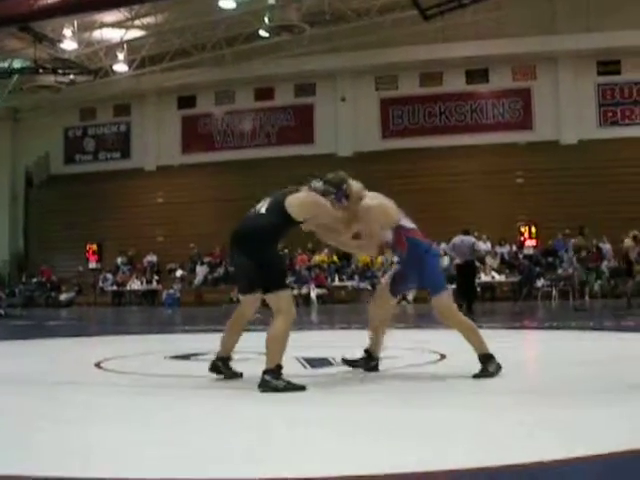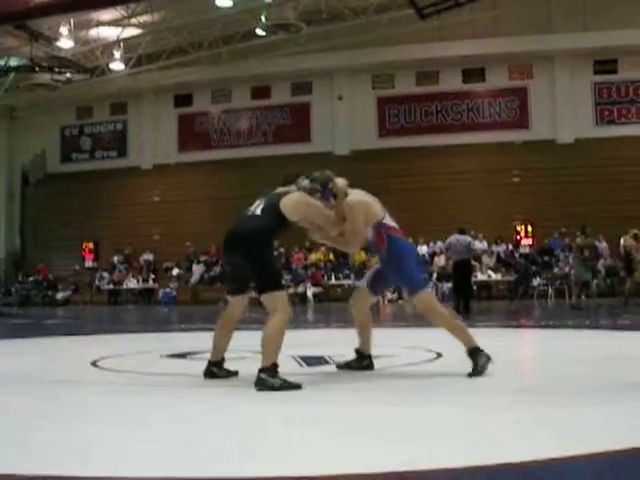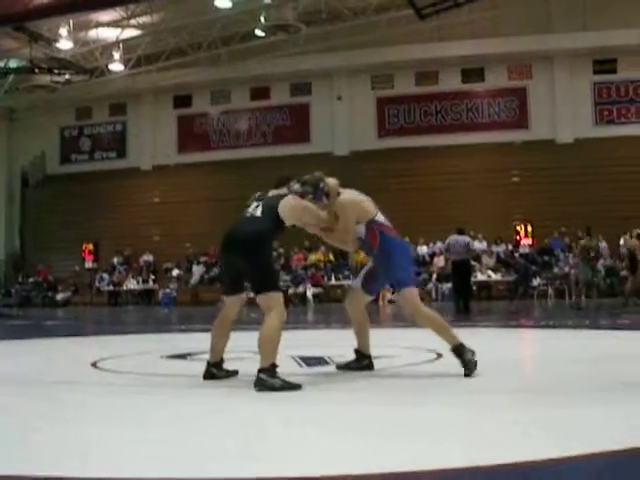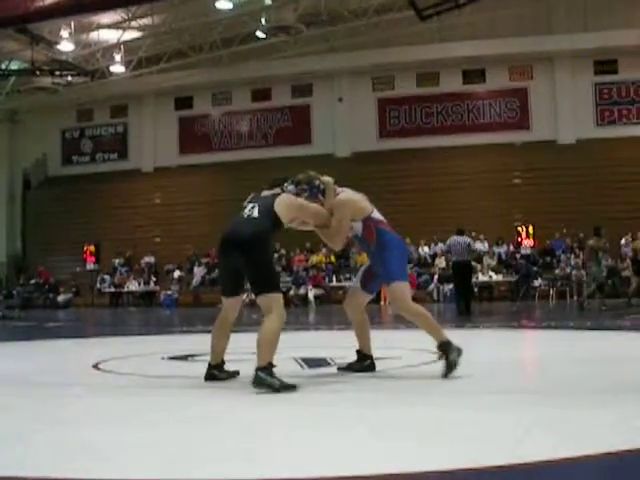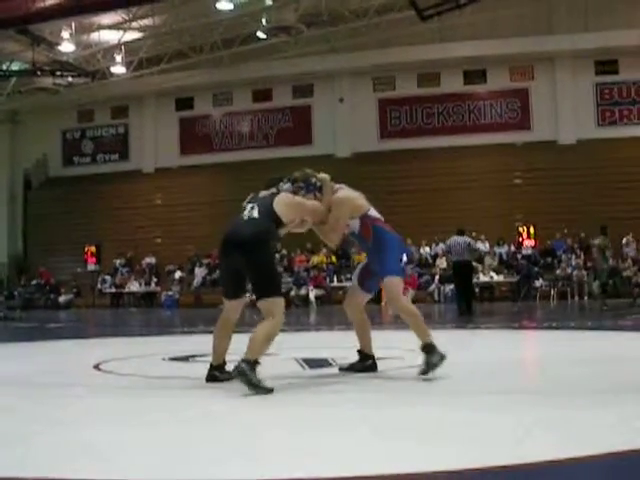
dt=0.1s
person 1, frame 1
left shoulder: (287, 195)
right shoulder: (312, 200)
left elbow: (308, 223)
right elbow: (343, 224)
right wrist: (351, 202)
left hip: (240, 243)
right hip: (259, 246)
left knee: (247, 307)
right knee: (285, 311)
left ankle: (221, 360)
right ankle: (271, 375)
person 1, frame 2
left shoulder: (273, 195)
right shoulder: (302, 200)
right elbow: (333, 223)
left hip: (233, 244)
right hip: (255, 247)
left knee: (234, 308)
right knee: (280, 311)
left ankle: (215, 364)
right ankle: (267, 373)
person 1, frame 3
left shoulder: (262, 197)
right shoulder: (296, 203)
right elbow: (326, 223)
left hip: (230, 245)
right hip: (254, 249)
left knee: (230, 309)
right knee: (276, 311)
left ankle: (214, 366)
right ankle: (266, 373)
person 1, frame 4
left shoulder: (255, 197)
right shoulder: (292, 202)
right elbow: (325, 219)
left hip: (228, 246)
right hip: (254, 248)
left knee: (229, 311)
right knee: (275, 312)
left ankle: (215, 367)
right ankle: (263, 371)
person 1, frame 5
left shoulder: (254, 198)
right shoulder: (292, 201)
right elbow: (323, 214)
left hip: (230, 248)
right hip: (256, 250)
left knee: (231, 313)
right knee: (274, 316)
left ankle: (216, 368)
right ankle: (248, 364)
person 2, frame 1
left shoulder: (369, 206)
right shoulder: (363, 204)
left elbow: (370, 247)
left hip: (422, 256)
right hip: (407, 259)
left knee: (446, 313)
right knee: (378, 304)
left ankle: (489, 360)
right ankle: (372, 357)
person 2, frame 2
left shoulder: (353, 202)
right shoulder: (349, 201)
left elbow: (353, 245)
left wrist: (322, 237)
left hip: (401, 256)
right hip: (389, 260)
left knee: (429, 309)
right knee: (358, 303)
left ankle: (477, 354)
right ankle: (364, 357)
person 2, frame 3
left shoulder: (346, 201)
right shoulder: (340, 200)
left elbow: (347, 243)
left wrist: (318, 230)
left hip: (392, 252)
right hip: (381, 257)
left knee: (413, 308)
right knee: (352, 303)
left ankle: (461, 350)
right ankle: (364, 358)
person 2, frame 4
left shoulder: (343, 200)
right shoulder: (336, 201)
left elbow: (337, 243)
left hip: (390, 248)
right hip: (379, 254)
left knee: (401, 303)
right knee: (352, 304)
left ankle: (447, 348)
right ankle: (365, 358)
person 2, frame 5
left shoulder: (341, 198)
right shoulder: (335, 196)
left elbow: (332, 240)
left hip: (386, 246)
right hip: (375, 252)
left knee: (394, 299)
right knee: (351, 304)
left ankle: (431, 350)
right ankle: (367, 358)
